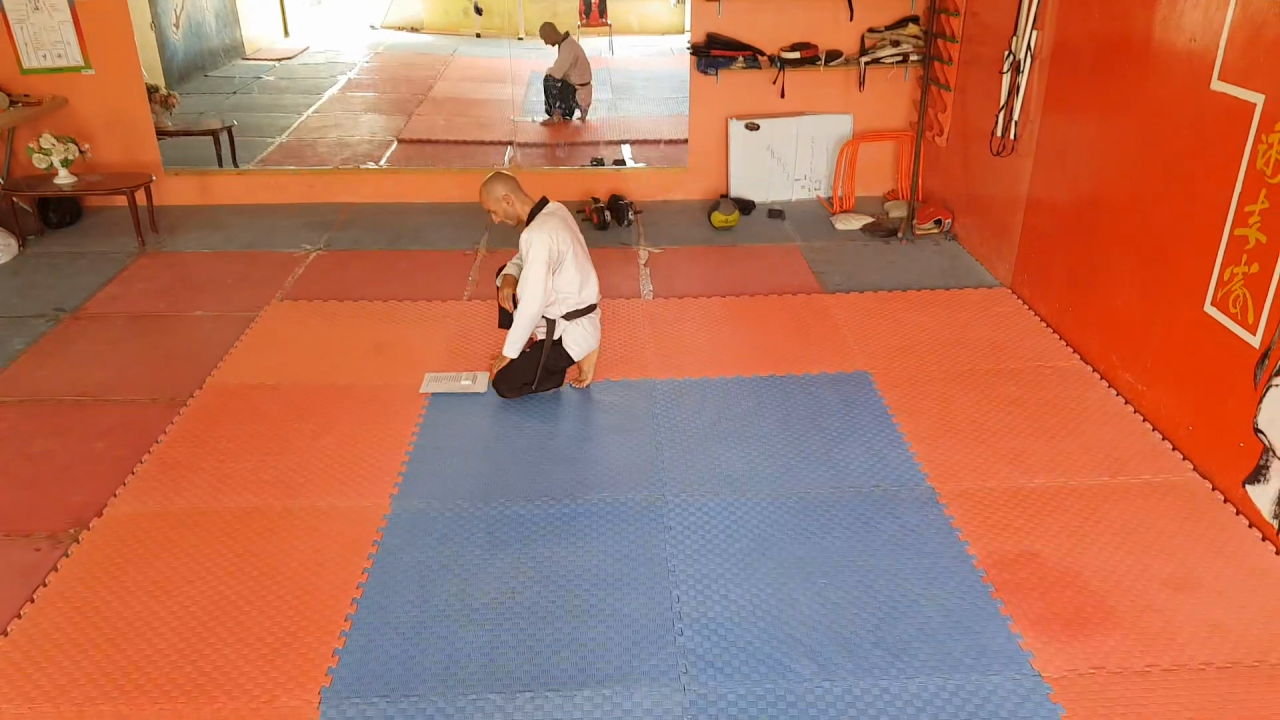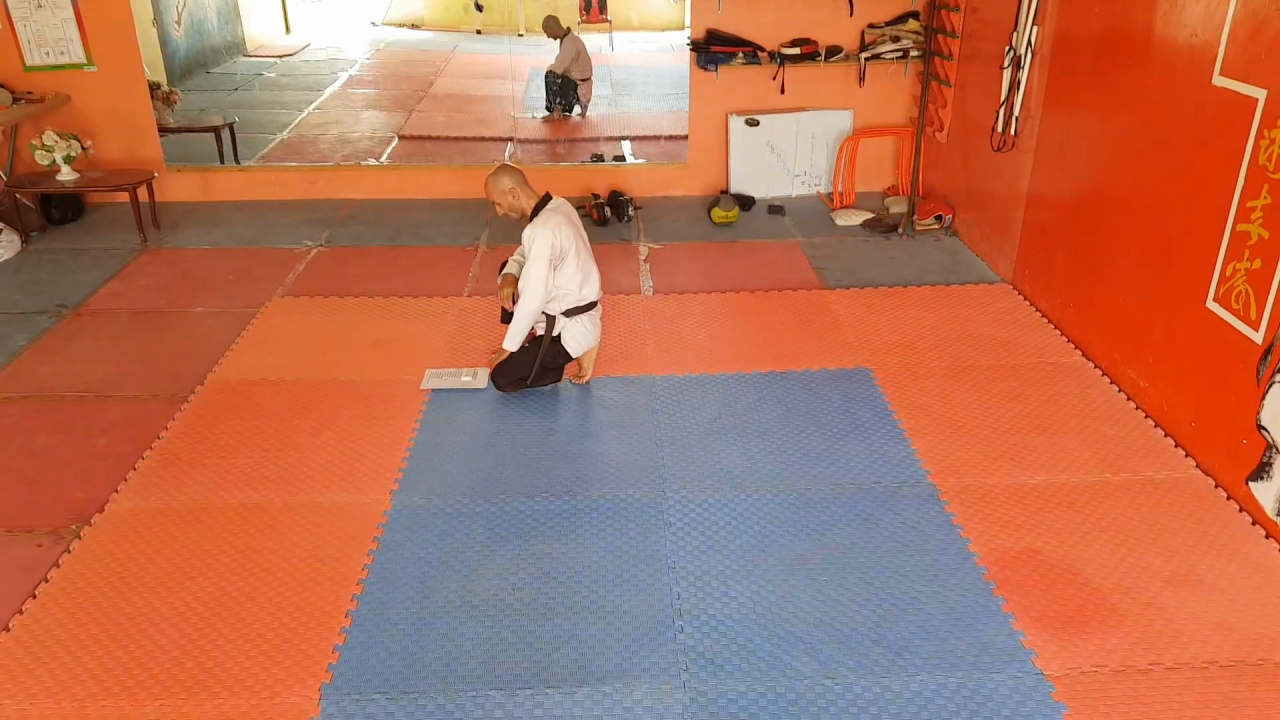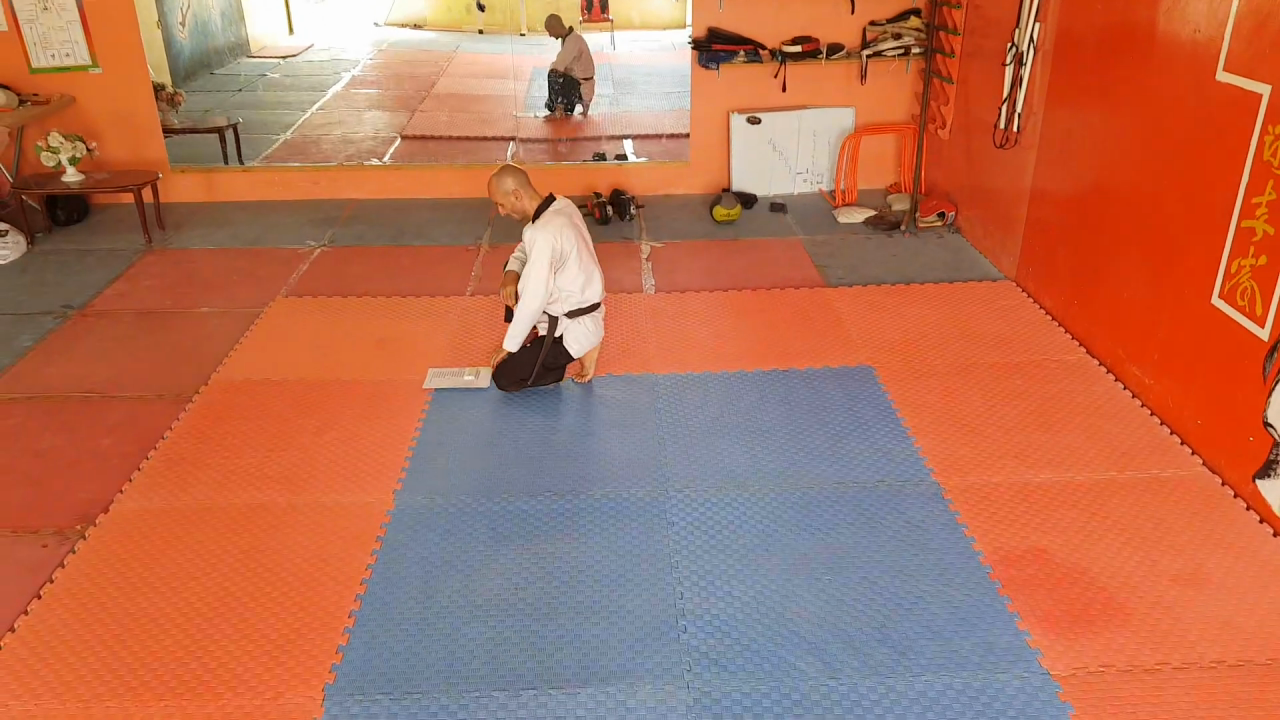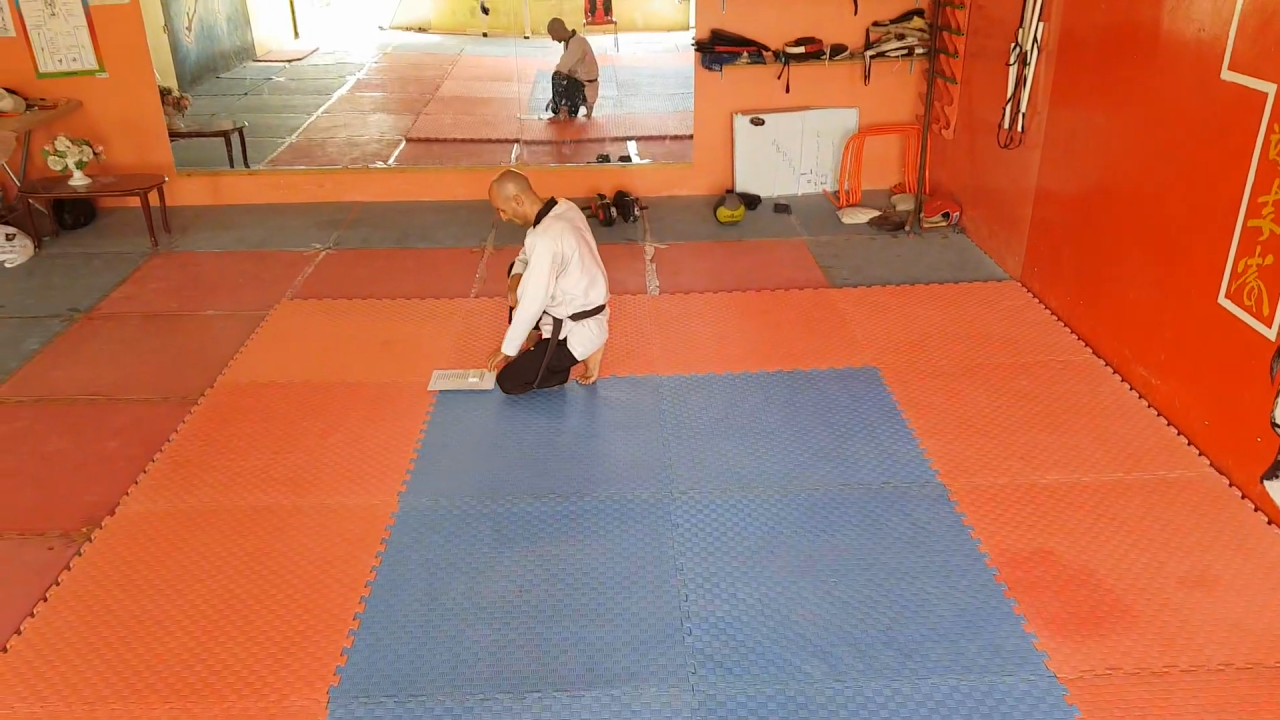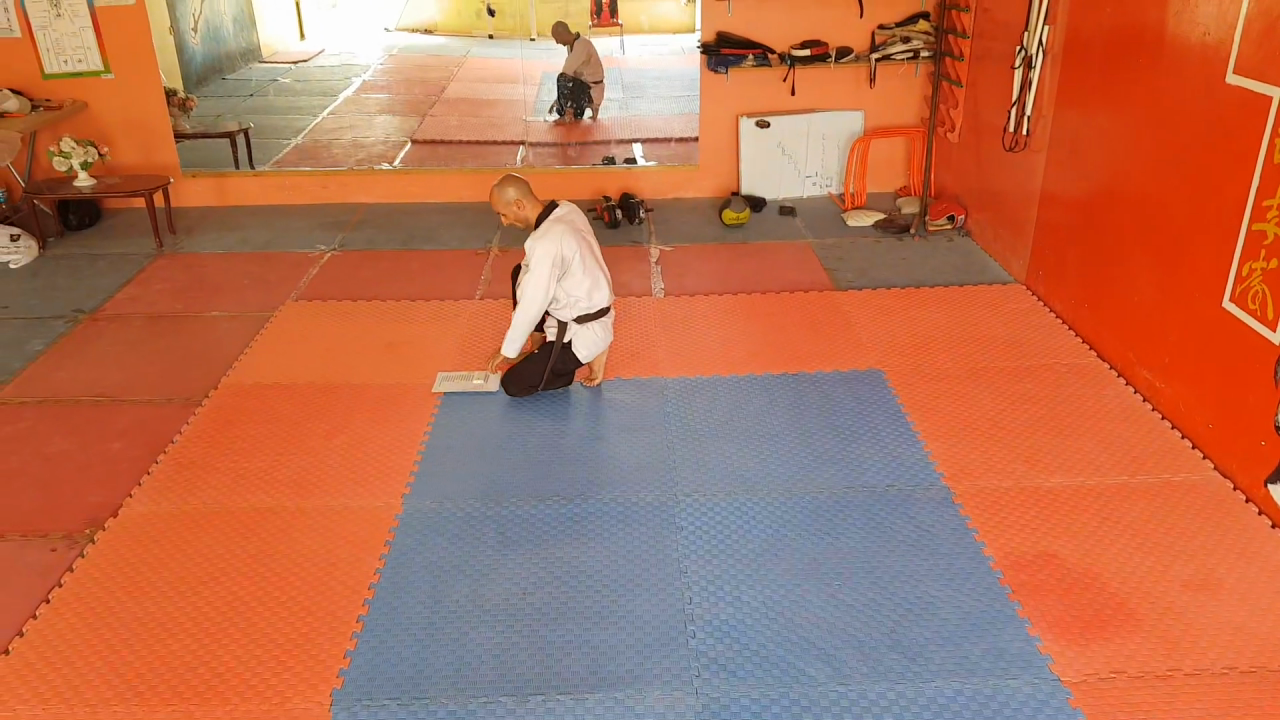
dt=0.1s
person 1, frame 1
left shoulder: (539, 234)
right shoulder: (553, 210)
left elbow: (532, 303)
right elbow: (526, 258)
left wrist: (509, 352)
right wrist: (509, 276)
left hip: (572, 332)
right hip: (573, 313)
left knee: (504, 384)
right knee: (506, 276)
left ankle: (578, 356)
right ankle: (529, 350)
person 1, frame 2
left shoulder: (542, 230)
right shoulder: (558, 206)
left elbow: (533, 299)
right elbow: (528, 252)
left wrist: (509, 346)
right wrist: (509, 275)
left hip: (571, 328)
right hip: (576, 309)
left knee: (502, 378)
right knee: (510, 272)
left ankle: (578, 351)
right ankle: (531, 343)
person 1, frame 3
left shoulder: (545, 233)
right shoulder: (561, 205)
left elbow: (532, 300)
right elbow: (526, 247)
left wrist: (509, 345)
right wrist: (511, 274)
left hip: (573, 329)
right hip: (579, 307)
left knee: (504, 378)
right knee: (516, 274)
left ankle: (580, 351)
right ankle: (531, 342)
person 1, frame 4
left shoulder: (546, 238)
right shoulder: (564, 208)
left elbow: (531, 304)
left wrist: (507, 349)
right wrist: (516, 276)
left hip: (578, 331)
right hip: (585, 309)
left knee: (508, 381)
right knee: (520, 276)
left ankle: (584, 352)
right ankle: (535, 346)
person 1, frame 5
left shoulder: (546, 242)
right shoulder: (566, 209)
left elbow: (531, 307)
left wrist: (507, 351)
right wrist: (524, 283)
left hip: (583, 333)
right hip: (592, 309)
left knee: (513, 385)
right knee: (520, 274)
left ankle: (589, 355)
right ankle: (539, 350)
